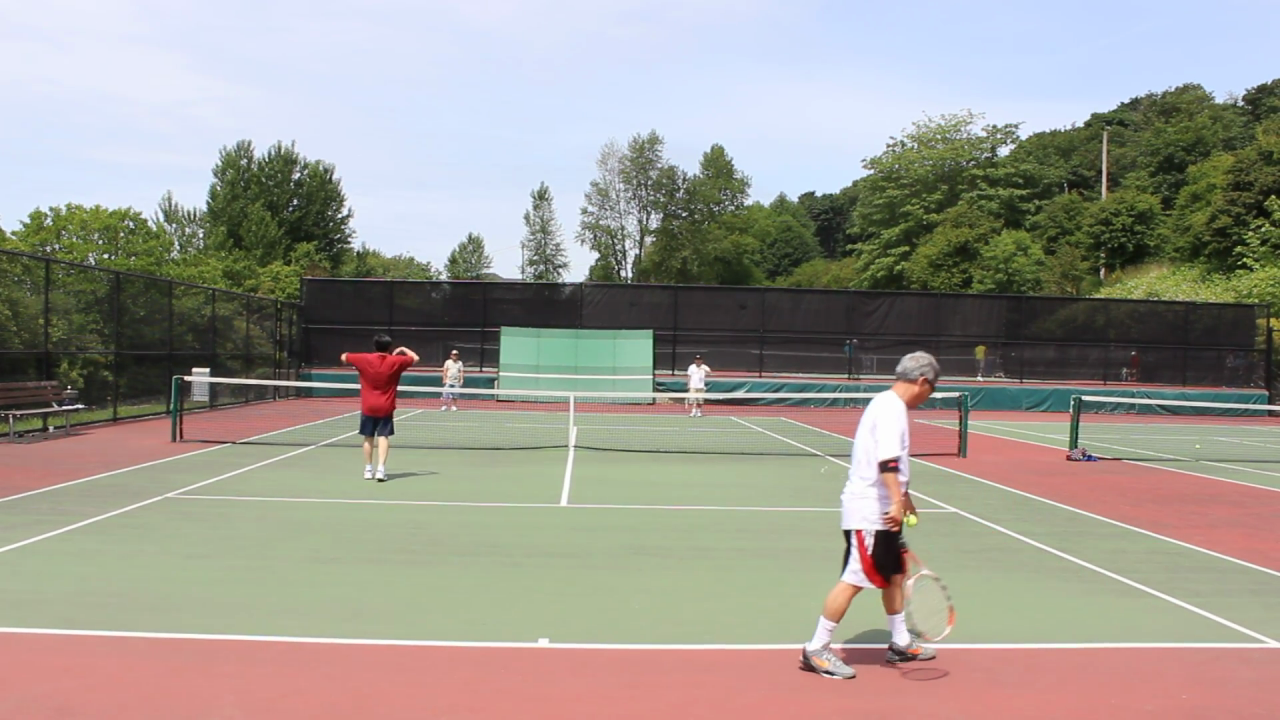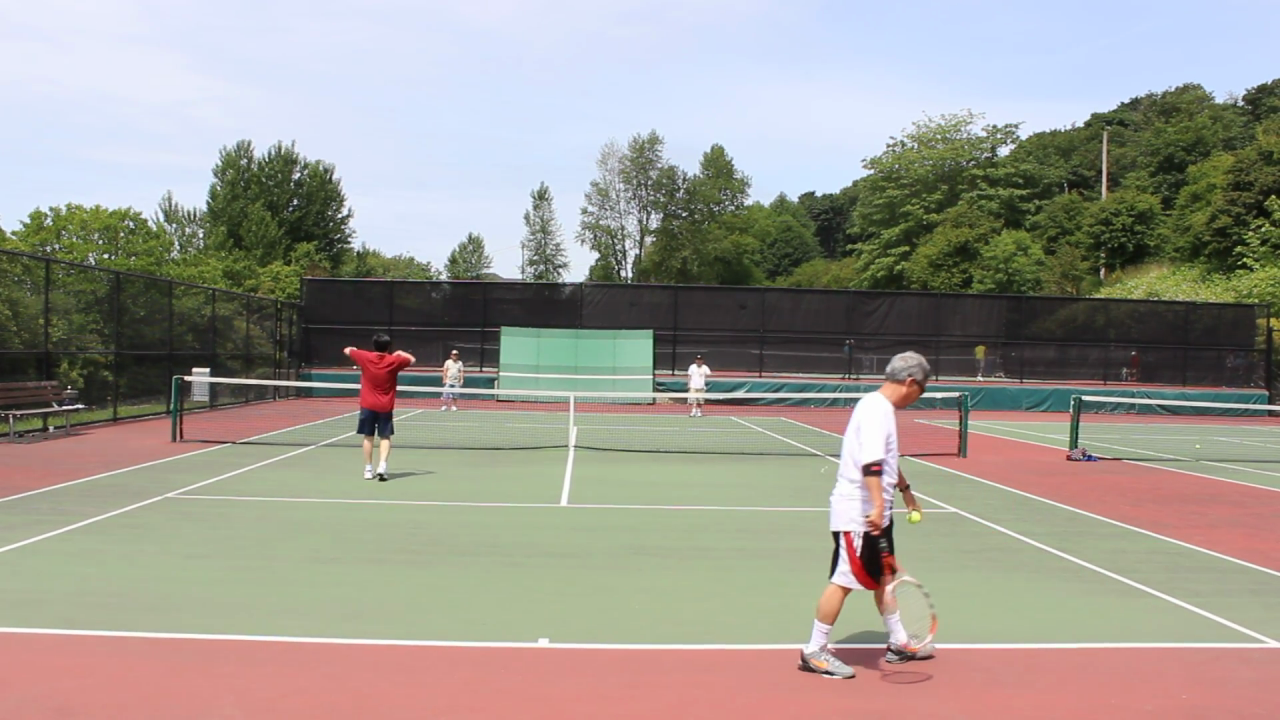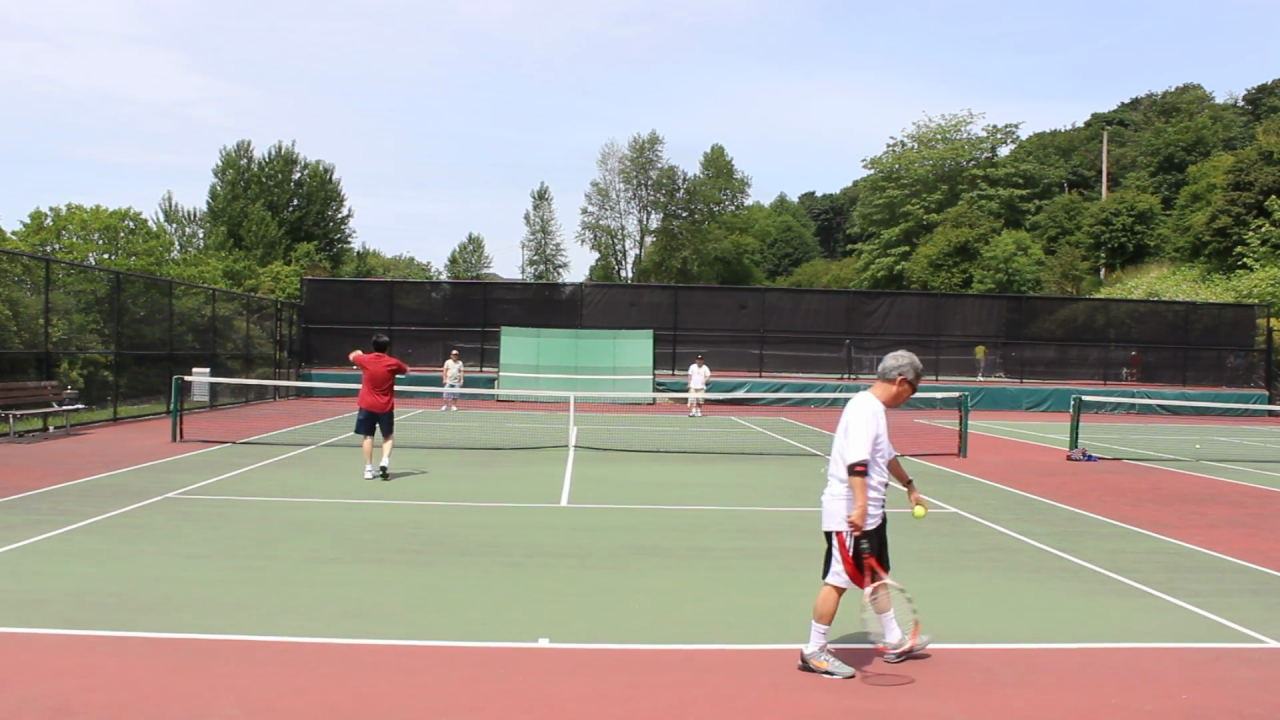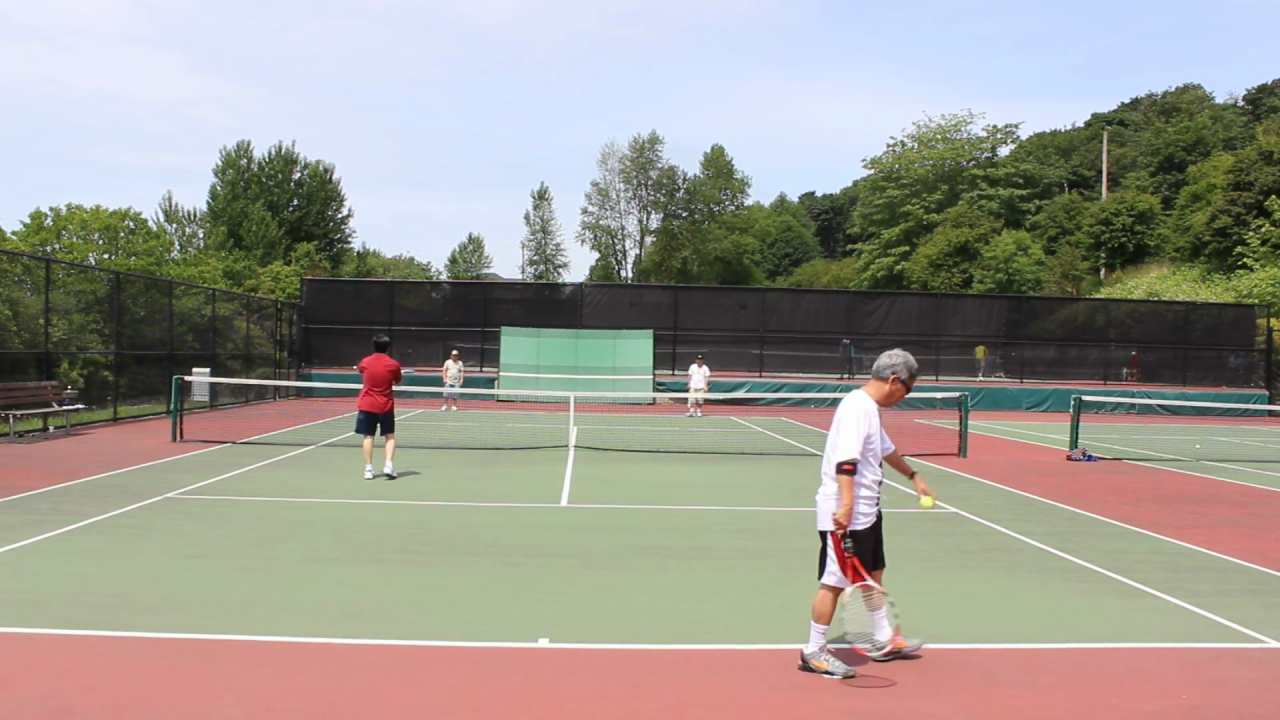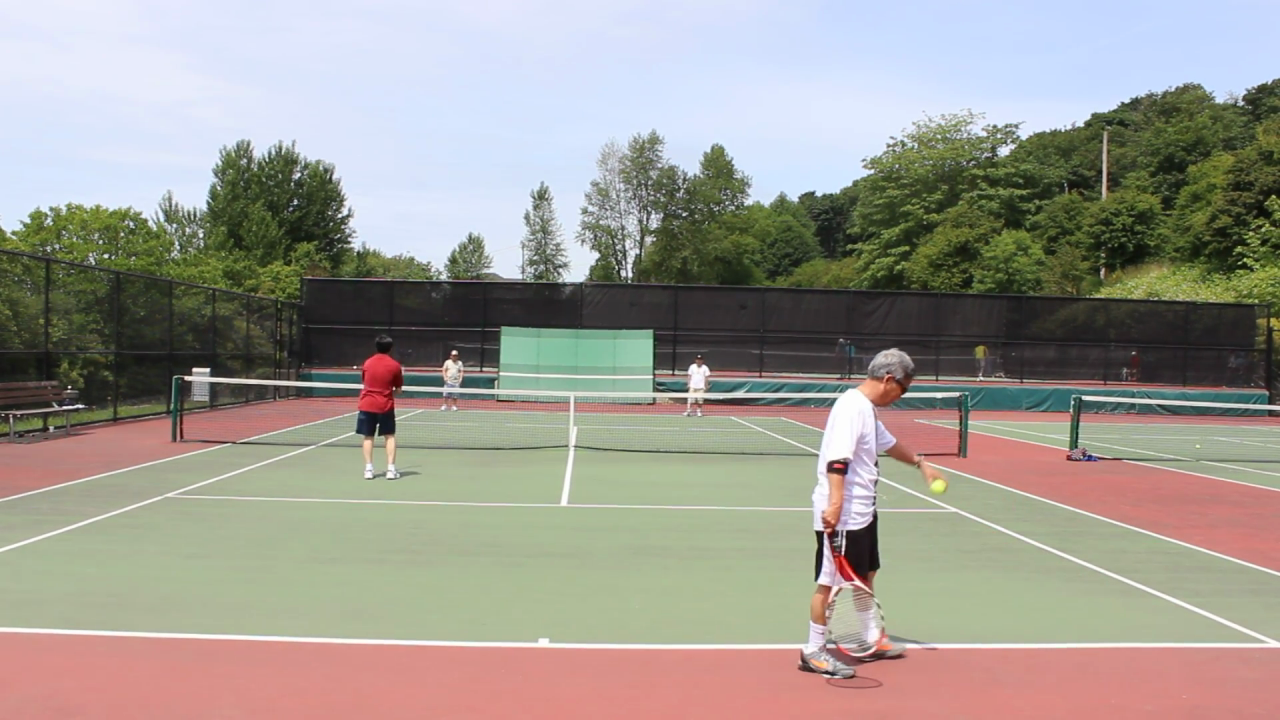
dt=0.1s
person 1, frame 1
left shoulder: (886, 404)
right shoulder: (892, 407)
right elbow: (887, 460)
left wrist: (904, 497)
right wrist: (896, 501)
left hip: (877, 508)
right hip: (869, 510)
left knee: (893, 575)
right knee: (854, 580)
left ankle: (901, 643)
right ankle: (816, 649)
person 1, frame 2
left shoulder: (881, 407)
right shoulder: (876, 409)
left elbow: (887, 460)
right elbow: (870, 463)
left wrist: (906, 492)
right wrist: (877, 505)
left hip: (876, 512)
right hip: (858, 513)
left knee: (884, 576)
right knee: (844, 581)
left ankle: (899, 644)
right ankle: (814, 651)
person 1, frame 3
left shoulder: (873, 407)
right shoulder: (865, 408)
left elbow: (886, 456)
right elbow: (856, 462)
left wrist: (909, 486)
right wrist: (858, 506)
left hip: (869, 510)
right hip: (851, 513)
right knee: (838, 581)
left ankle: (895, 642)
right ankle: (813, 652)
person 1, frame 4
left shoulder: (869, 408)
right shoulder: (857, 407)
left elbow: (887, 449)
right elbow: (845, 461)
left wrist: (913, 476)
right wrist: (845, 505)
left hip: (866, 510)
right hip: (843, 513)
left knee: (873, 572)
right knee: (834, 581)
left ankle: (886, 639)
right ankle: (813, 652)
person 1, frame 5
left shoulder: (866, 408)
right shoulder: (851, 406)
left elbow: (888, 443)
right elbow: (836, 459)
left wrist: (921, 463)
right wrist: (834, 504)
left hip: (862, 510)
right hip: (842, 512)
left knee: (866, 574)
right knee: (831, 581)
right ankle: (813, 652)
